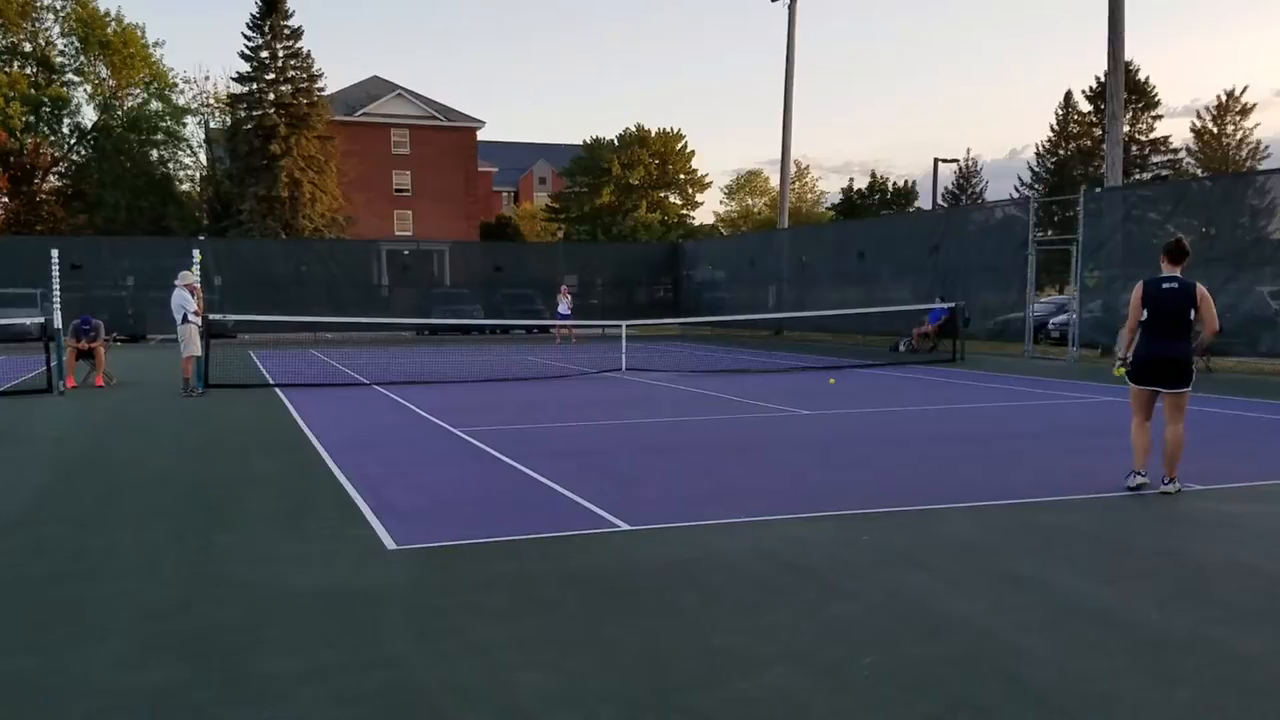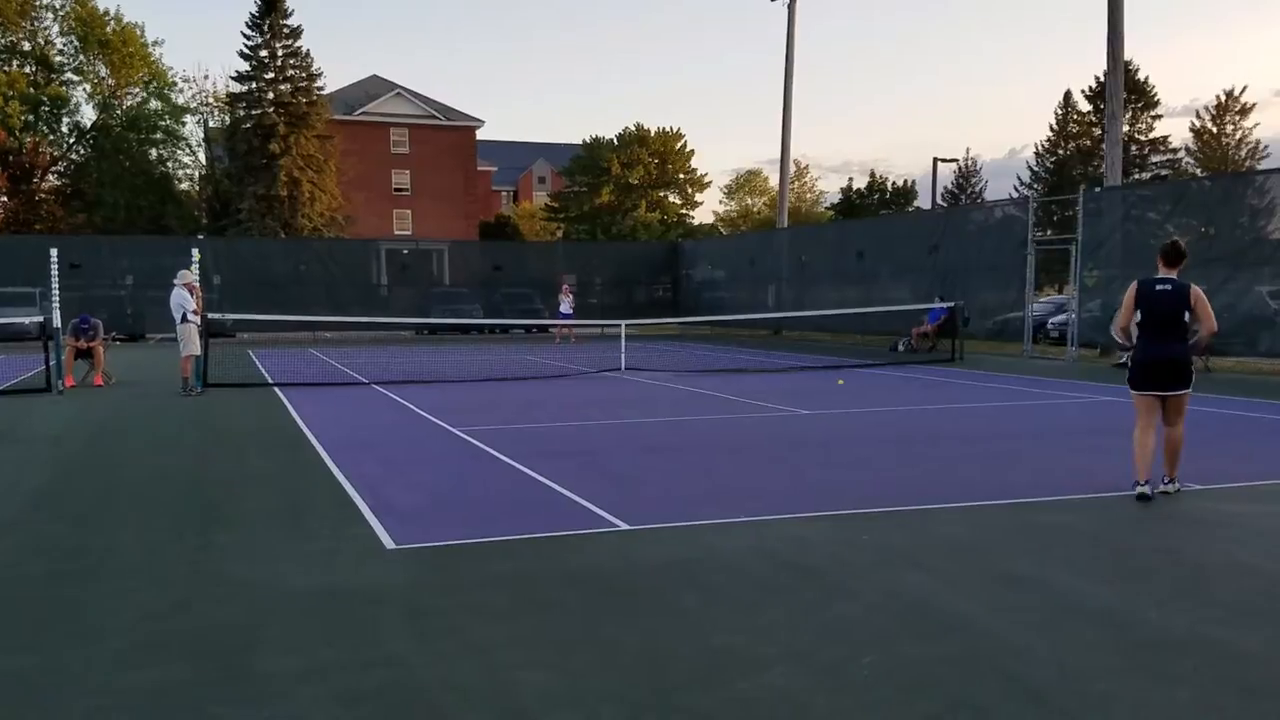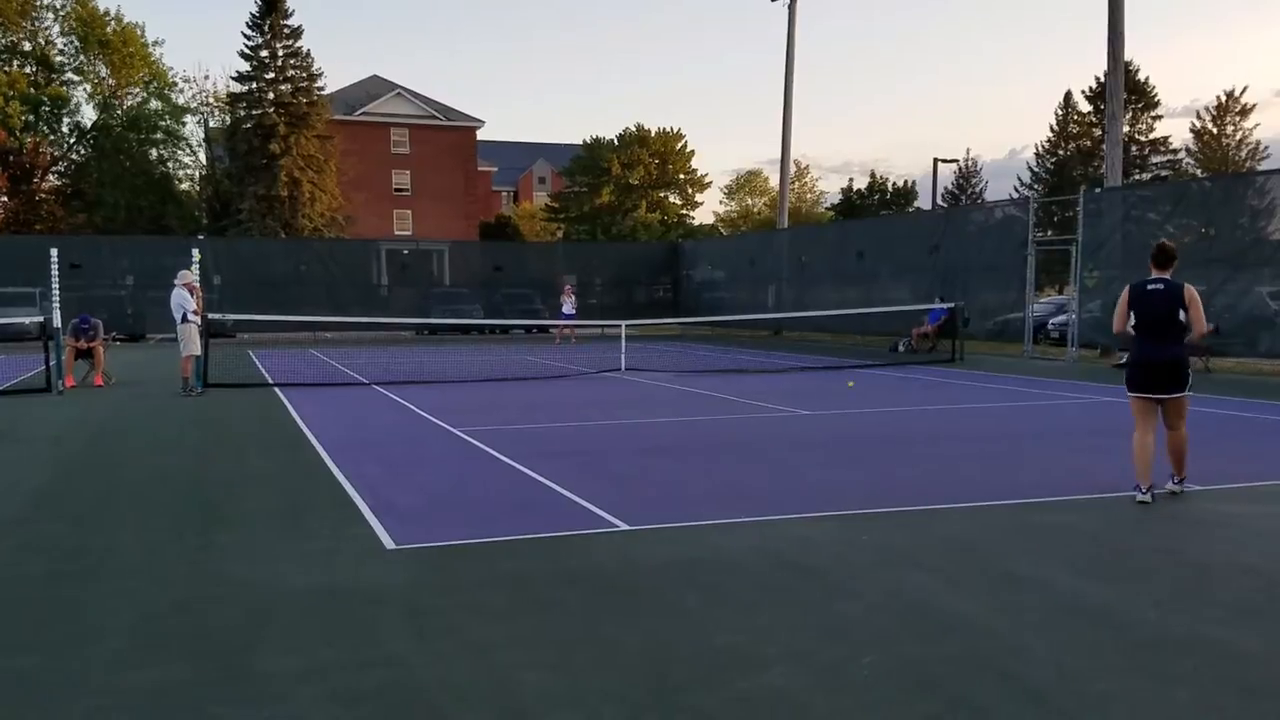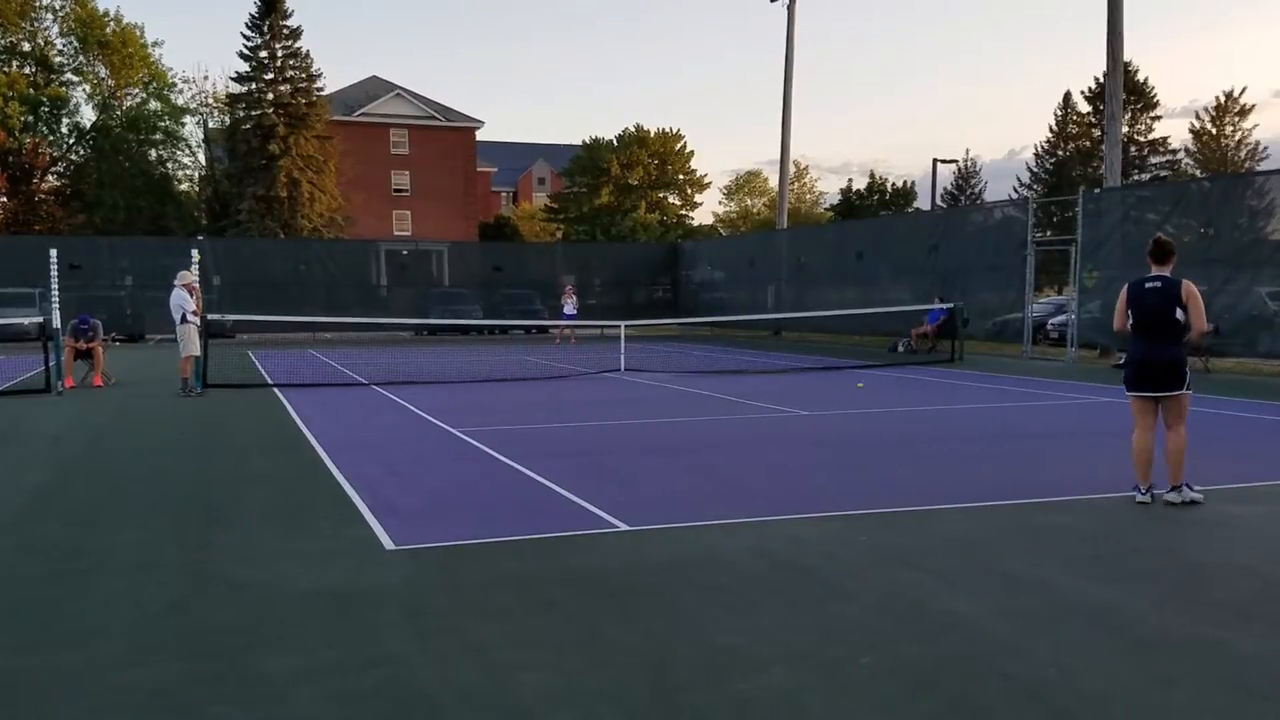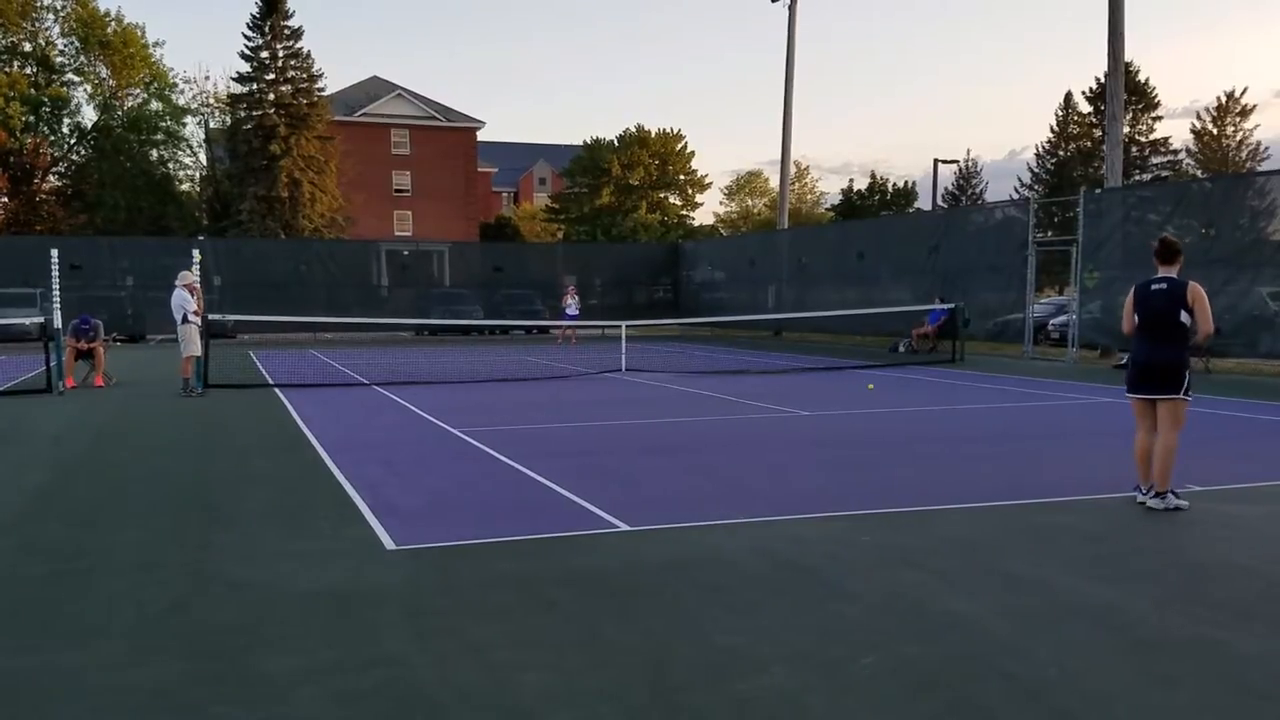
dt=0.2s
person 1, frame 1
left shoulder: (1143, 287)
right shoulder: (1197, 290)
left elbow: (1131, 327)
right elbow: (1212, 328)
left wrist: (1123, 355)
right wrist: (1194, 349)
left hip: (1146, 359)
right hip: (1179, 361)
left knee: (1140, 418)
right knee: (1174, 422)
left ankle: (1138, 472)
right ankle: (1170, 479)
person 1, frame 2
left shoulder: (1137, 287)
right shoulder: (1192, 291)
left elbow: (1122, 325)
right elbow: (1210, 328)
left wrist: (1129, 340)
right wrist: (1190, 346)
left hip: (1144, 362)
right hip: (1178, 362)
left knee: (1145, 426)
right knee: (1174, 423)
left ankle: (1143, 482)
right ankle: (1170, 479)
person 1, frame 3
left shoulder: (1131, 291)
right shoulder: (1186, 291)
left elbow: (1118, 328)
right elbow: (1201, 330)
right wrist: (1181, 340)
left hip: (1141, 364)
right hip: (1174, 364)
left knee: (1143, 429)
right knee: (1176, 426)
left ankle: (1144, 487)
right ankle: (1178, 479)
person 1, frame 4
left shoulder: (1130, 289)
right shoulder: (1185, 288)
left elbow: (1118, 326)
right elbow: (1201, 328)
right wrist: (1181, 340)
left hip: (1138, 363)
right hip: (1171, 364)
left knee: (1143, 428)
right knee: (1175, 428)
left ankle: (1143, 488)
right ankle: (1177, 487)
person 1, frame 5
left shoulder: (1137, 290)
right shoulder: (1191, 289)
left elbow: (1128, 328)
right elbow: (1207, 330)
right wrist: (1188, 341)
left hip: (1141, 364)
right hip: (1173, 366)
left knee: (1144, 430)
right knee: (1169, 432)
left ankle: (1144, 488)
right ankle: (1161, 493)
